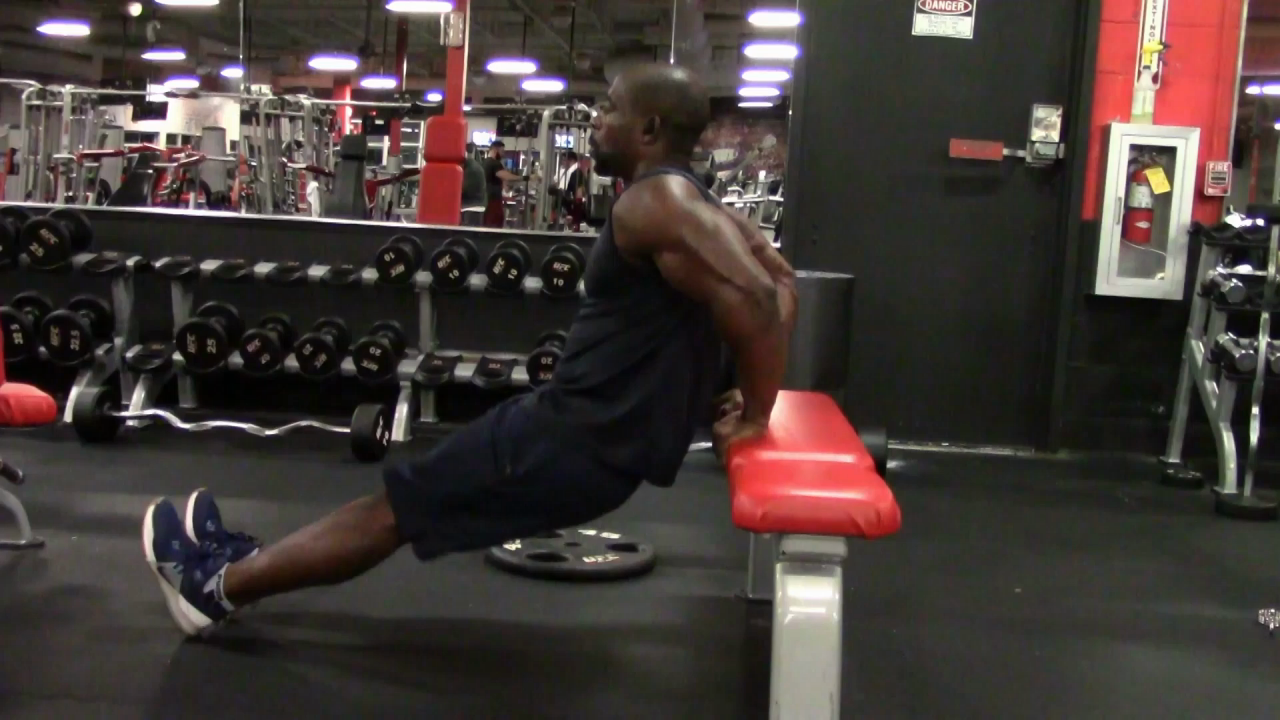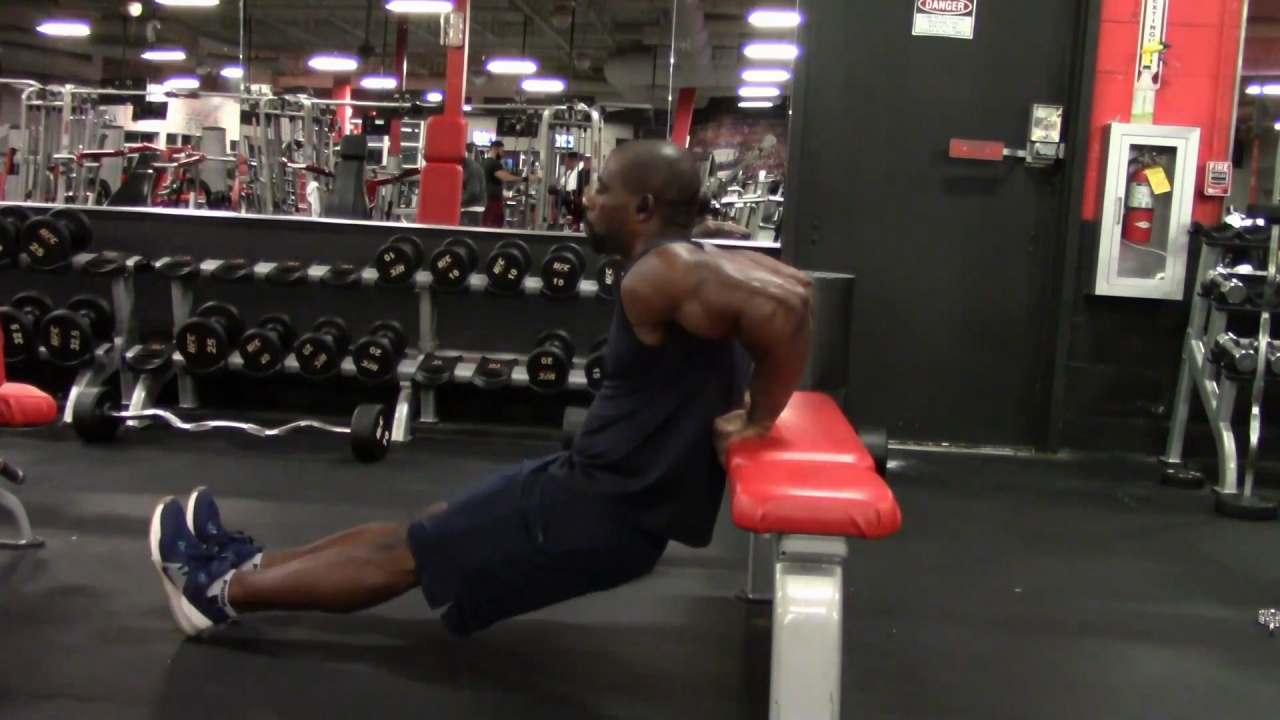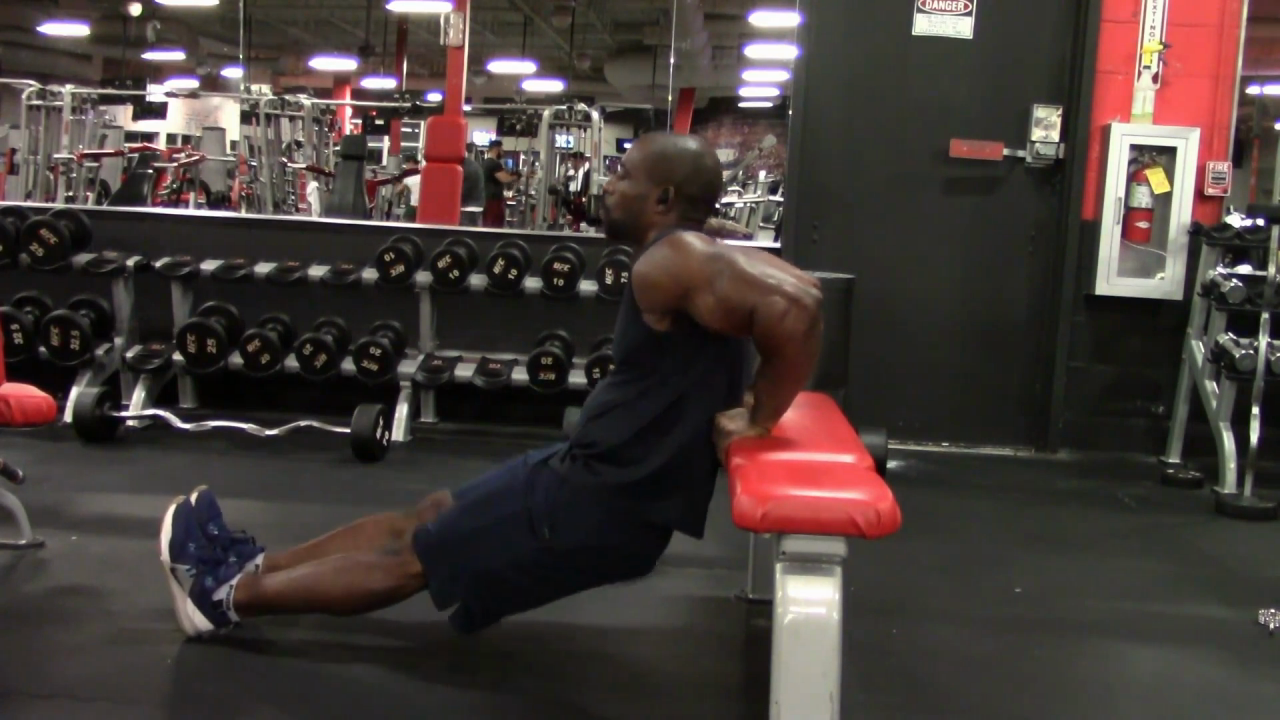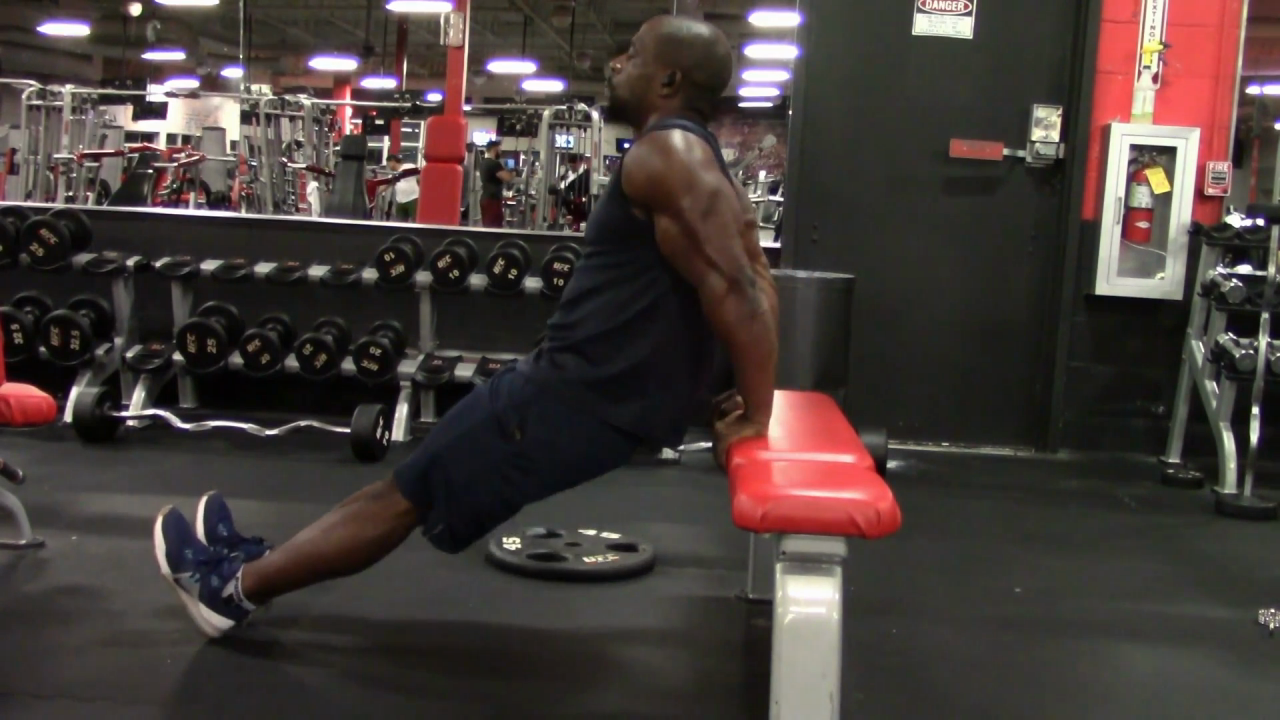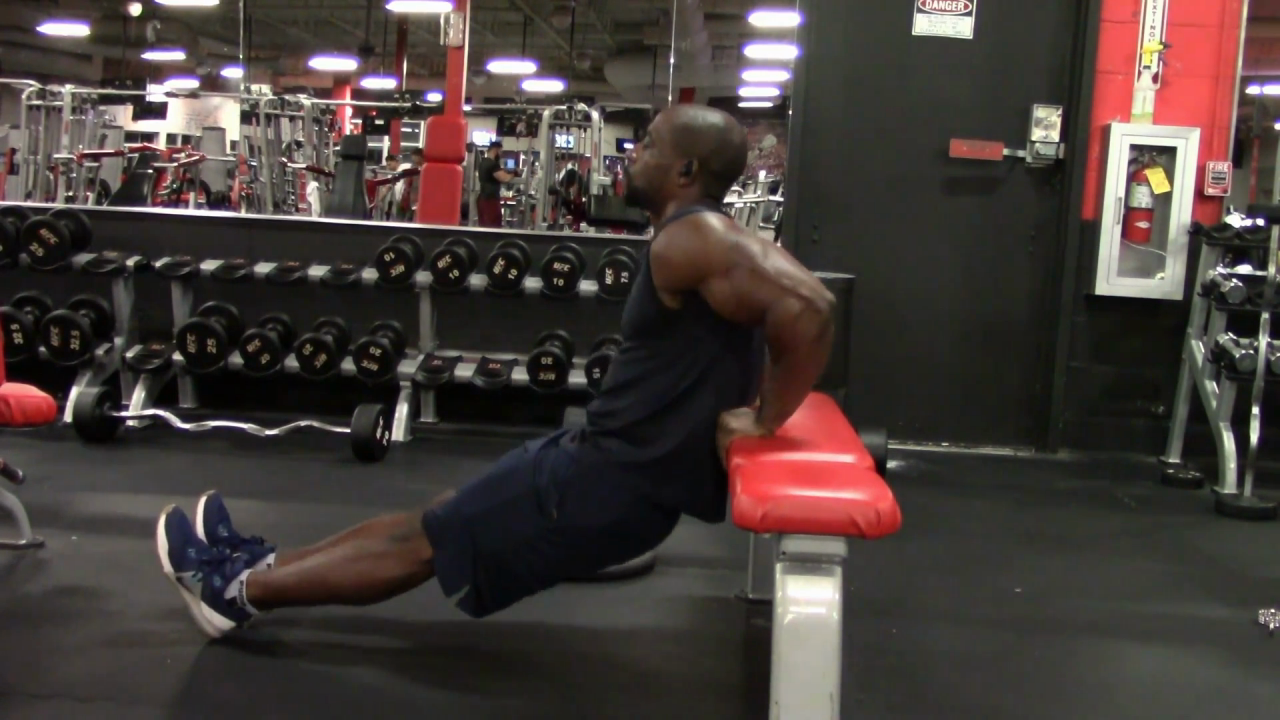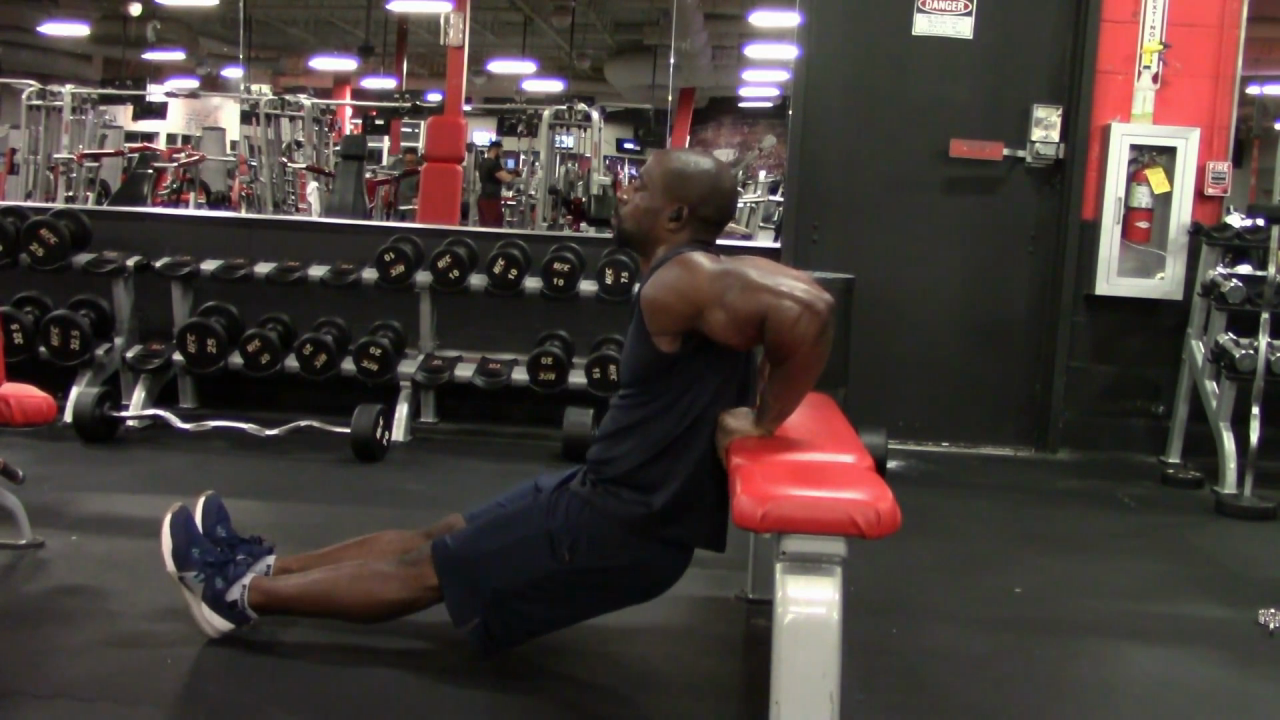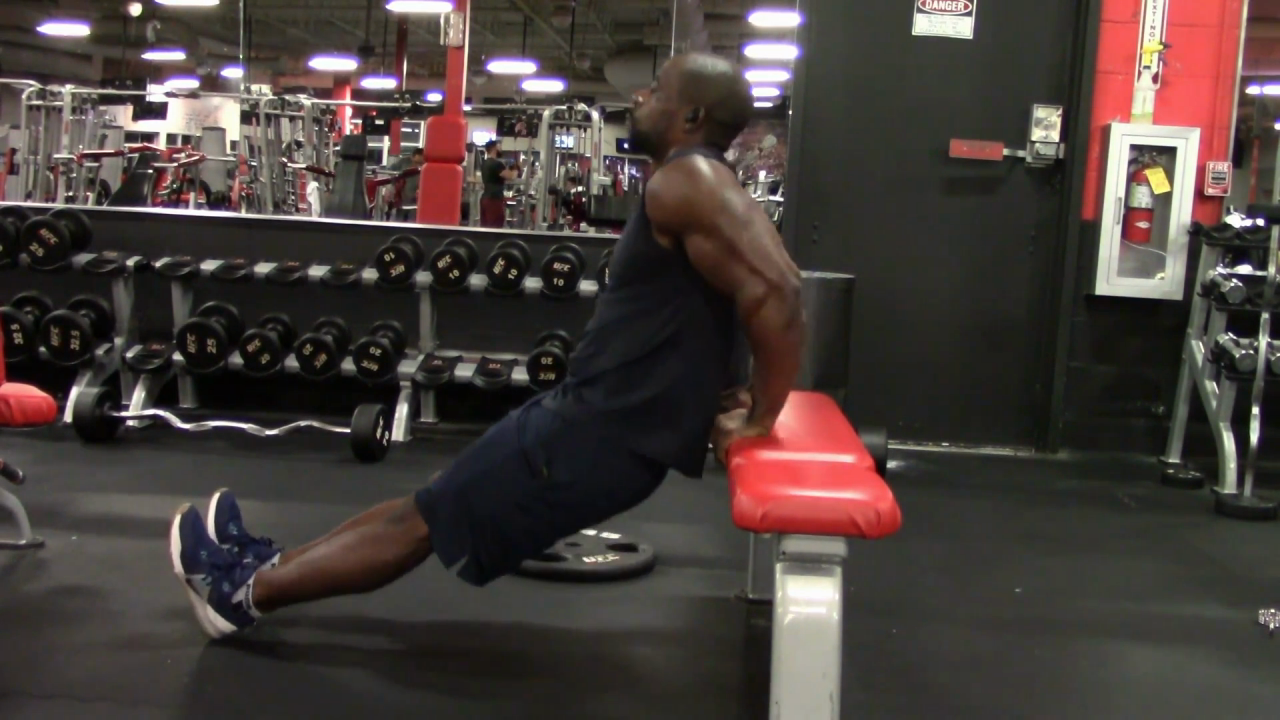
dt=0.7s
person 1, frame 1
left shoulder: (654, 202)
right shoulder: (688, 202)
left elbow: (751, 300)
right elbow: (780, 281)
left wrist: (757, 416)
right wrist: (750, 392)
left hip: (581, 440)
right hip: (591, 424)
left knee: (399, 507)
right knee: (410, 492)
left ankle: (216, 587)
right ankle: (248, 562)
person 1, frame 2
left shoulder: (659, 274)
right shoulder: (695, 264)
left elbow: (785, 311)
right elbow: (795, 288)
left wrist: (757, 421)
right wrist: (751, 400)
left hip: (607, 510)
right hip: (605, 483)
left knee: (408, 557)
right knee: (428, 527)
left ankle: (220, 591)
right ankle: (249, 564)
person 1, frame 3
left shoulder: (671, 263)
right shoulder: (700, 259)
left elbow: (797, 309)
right elbow: (797, 289)
left wrist: (759, 422)
right wrist: (751, 400)
left hip: (610, 504)
right hip: (597, 472)
left knee: (410, 557)
right knee: (431, 514)
left ankle: (226, 594)
right ankle: (251, 566)
person 1, frame 4
left shoulder: (666, 154)
right shoulder: (691, 159)
left elbow: (734, 290)
right elbow: (753, 277)
left wrist: (755, 419)
right wrist: (746, 397)
left hip: (579, 397)
right hip: (593, 384)
left knee: (407, 497)
right knee: (416, 483)
left ankle: (234, 588)
right ankle: (258, 563)
person 1, frame 5
left shoulder: (690, 239)
right shoulder: (707, 237)
left elbow: (807, 309)
right elbow: (784, 311)
left wrist: (766, 421)
right wrist: (755, 402)
left hip: (619, 480)
right hip: (611, 455)
left knee: (427, 543)
right knee: (439, 518)
left ankle: (238, 590)
right ankle: (266, 565)
person 1, frame 6
left shoulder: (679, 283)
right shoulder: (702, 276)
left elbow: (807, 311)
right elbow: (793, 296)
left wrist: (762, 423)
right wrist: (755, 405)
left hip: (628, 525)
right hip: (617, 491)
left knee: (431, 570)
right knee: (442, 535)
left ankle: (240, 593)
right ankle: (263, 566)
person 1, frame 7
left shoulder: (687, 182)
right shoulder: (703, 188)
left elbow: (776, 295)
right elbow: (764, 293)
left wrist: (761, 419)
right wrist: (749, 394)
left hip: (605, 435)
right hip: (598, 415)
left knee: (424, 522)
right knee: (435, 499)
left ankle: (244, 593)
right ankle: (269, 565)
